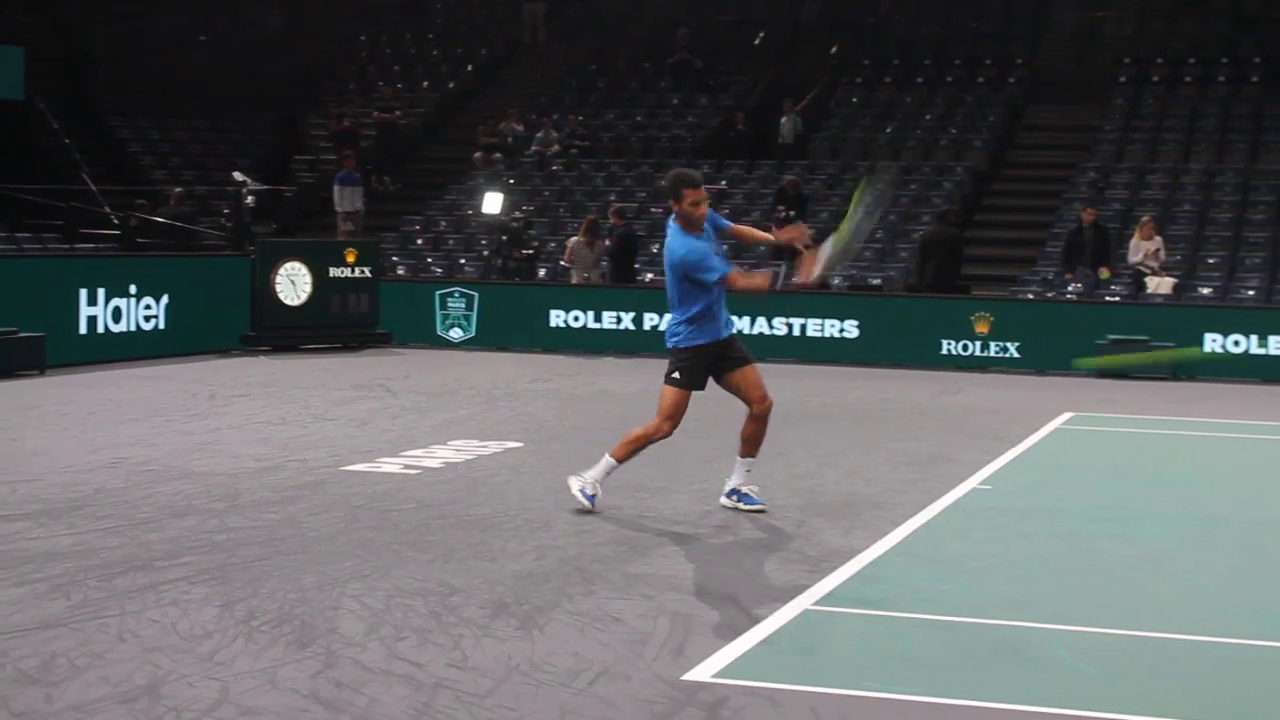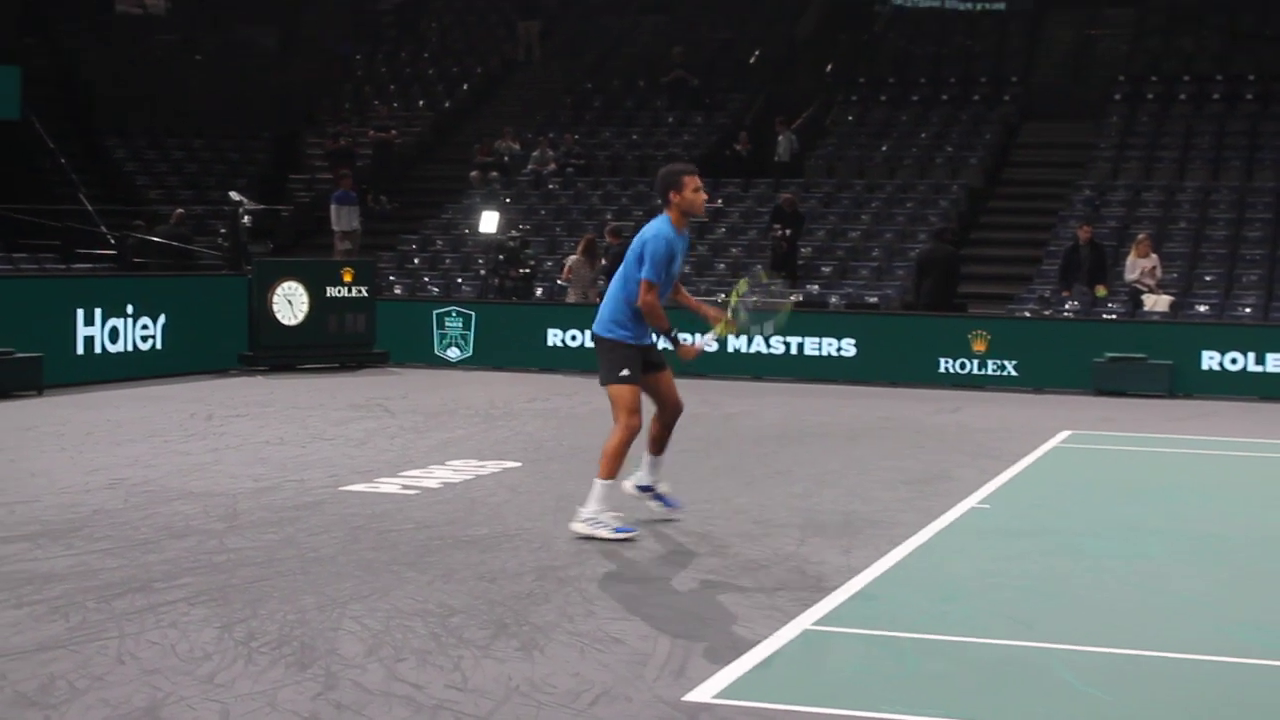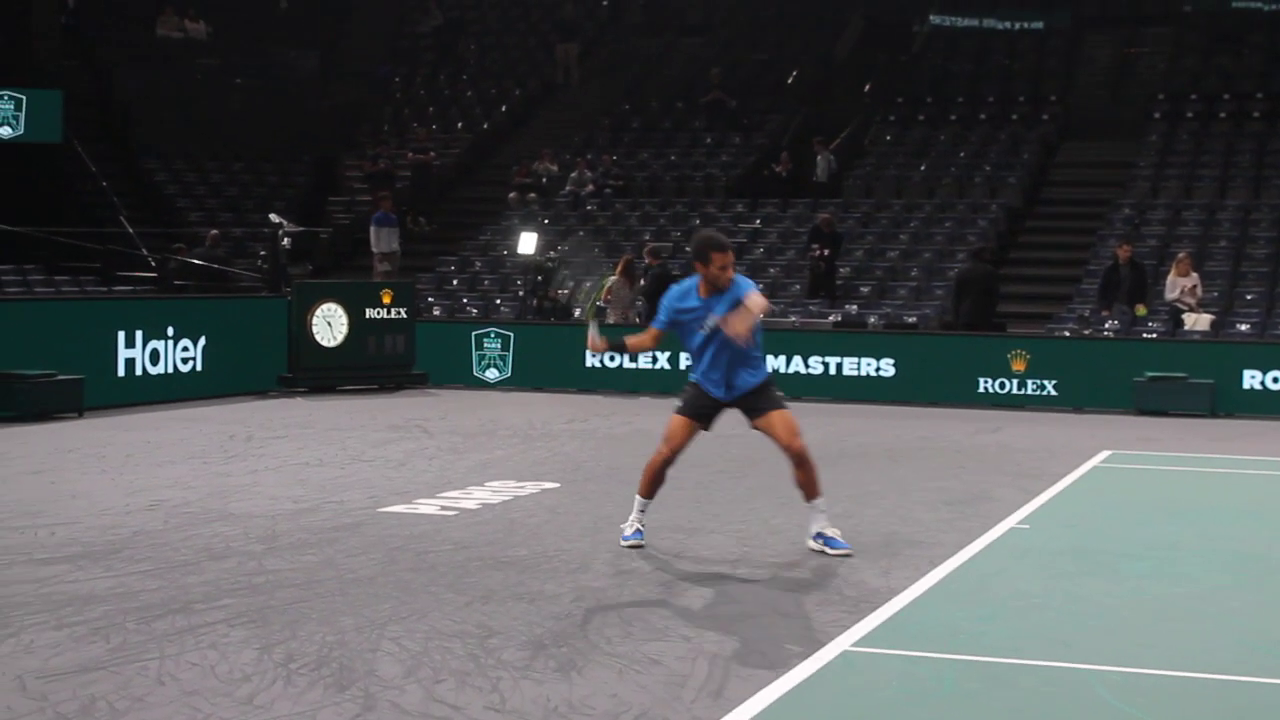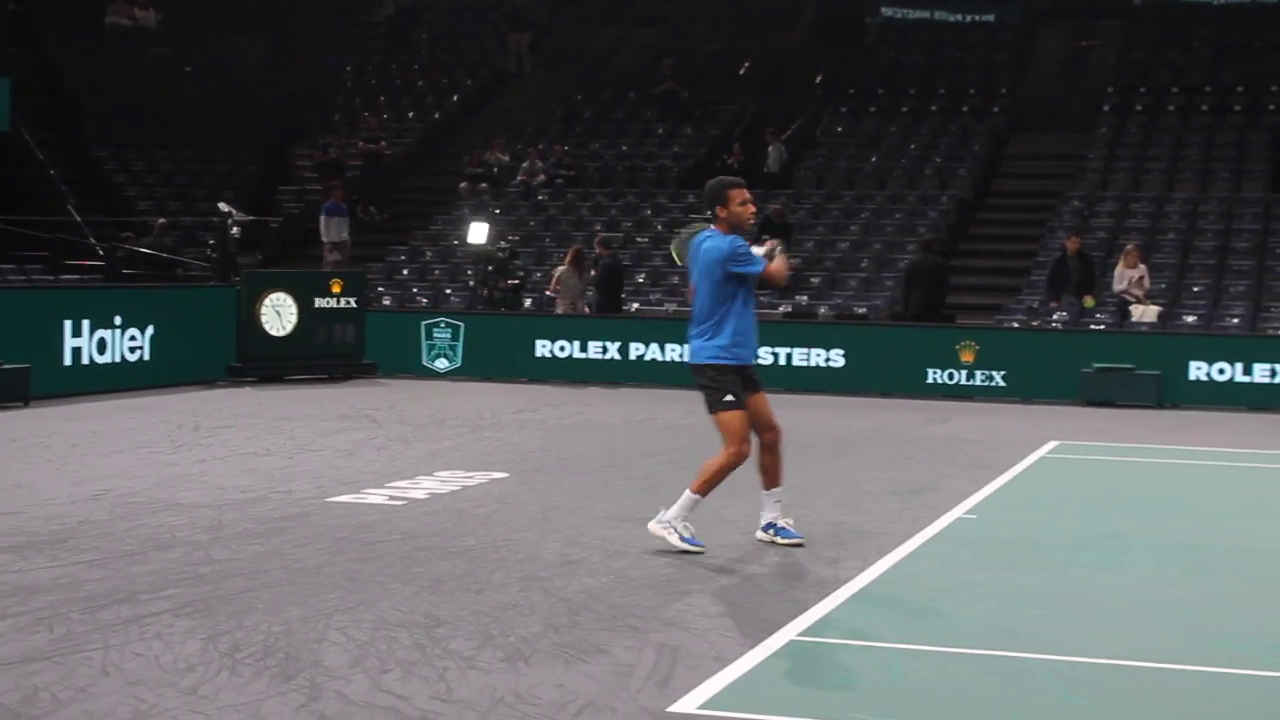
dt=0.7s
person 1, frame 1
left shoulder: (704, 218)
right shoulder: (682, 249)
left elbow: (734, 231)
right elbow: (740, 283)
left wrist: (776, 238)
left hip: (721, 334)
right hip: (691, 343)
left knee: (762, 405)
right knee: (663, 426)
left ankle: (737, 486)
right ankle: (591, 478)
person 1, frame 2
left shoulder: (681, 234)
right shoulder: (660, 237)
right elbow: (647, 298)
left wrist: (710, 312)
right wrist: (677, 343)
left hip: (639, 336)
right hip: (618, 334)
left knee: (671, 407)
right knee: (628, 422)
left ankle: (645, 482)
right ankle: (591, 513)
person 1, frame 3
left shoulder: (739, 286)
right shoulder: (677, 296)
left elbow: (760, 302)
right elbow: (650, 340)
left wrist: (747, 317)
right wrist: (612, 345)
left hip: (752, 384)
right hip: (706, 384)
left knee: (797, 450)
right knee: (665, 453)
left ankle: (820, 528)
right ankle: (636, 520)
person 1, frame 4
left shoulder: (705, 241)
right shoulder: (730, 247)
right elbow: (778, 276)
right wrist: (778, 256)
left hip: (731, 359)
right hip: (717, 360)
left knee: (770, 433)
right knee: (736, 449)
left ankle: (771, 522)
right ankle: (670, 520)
